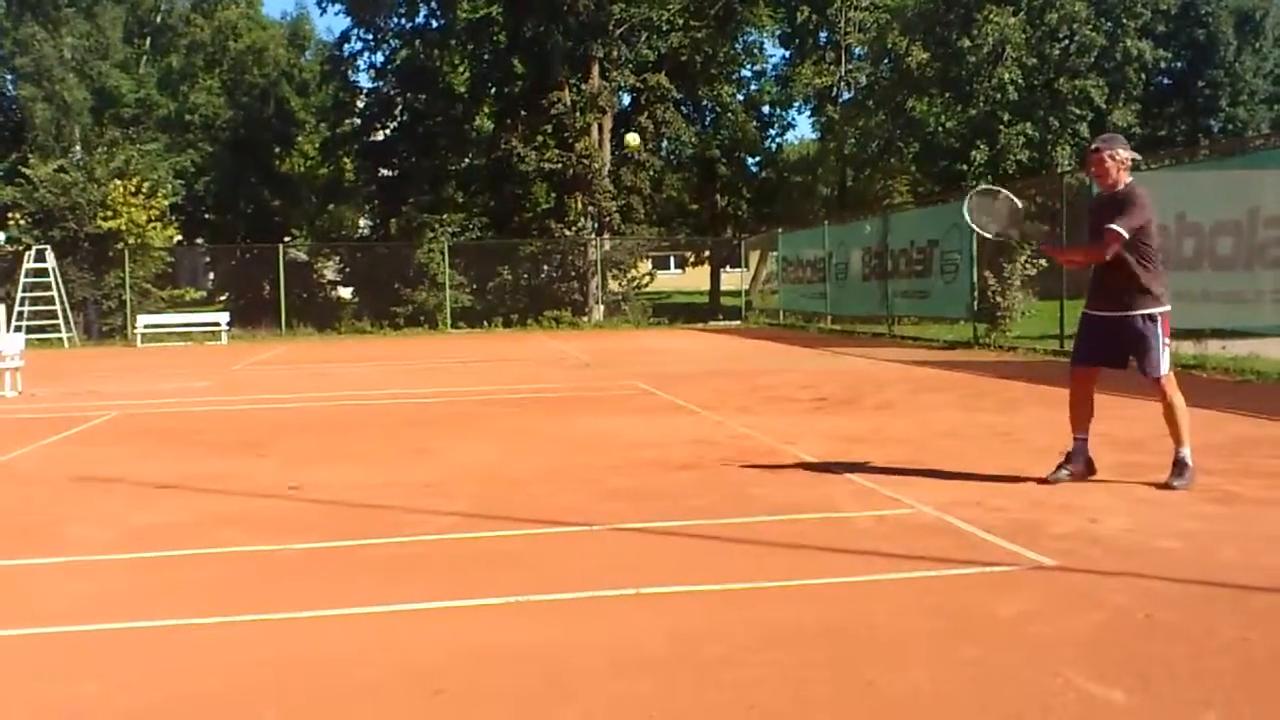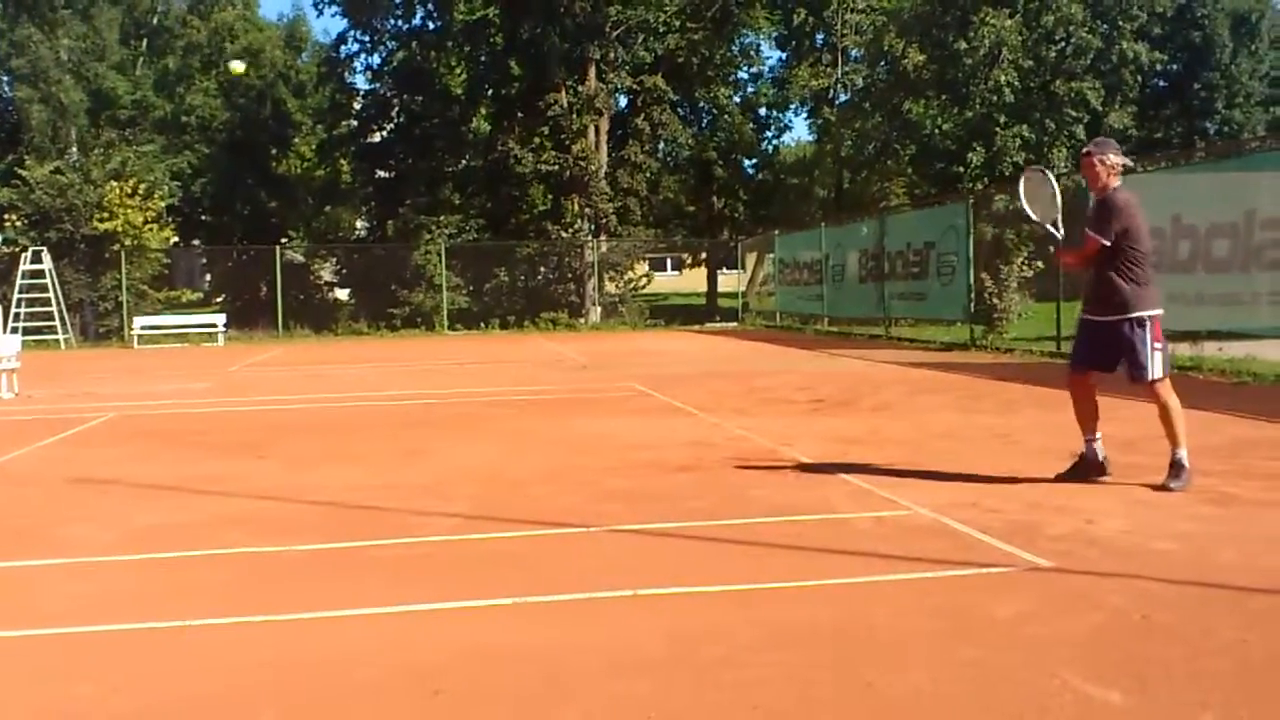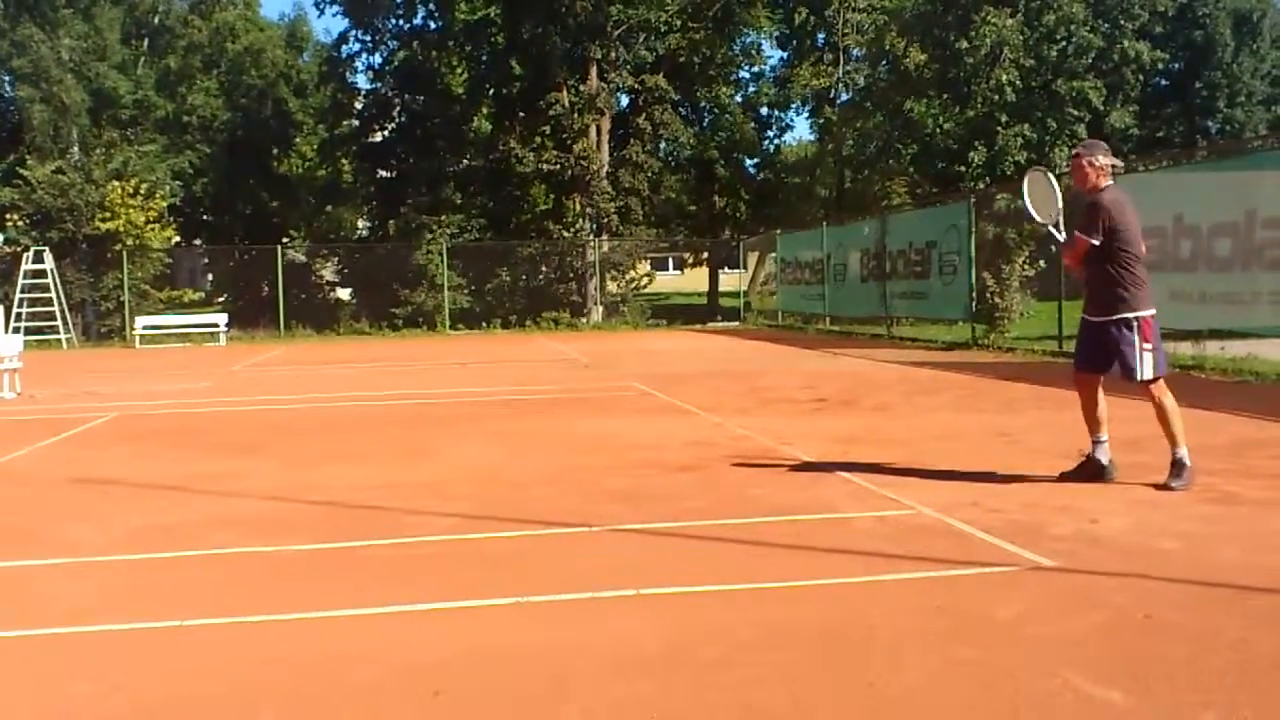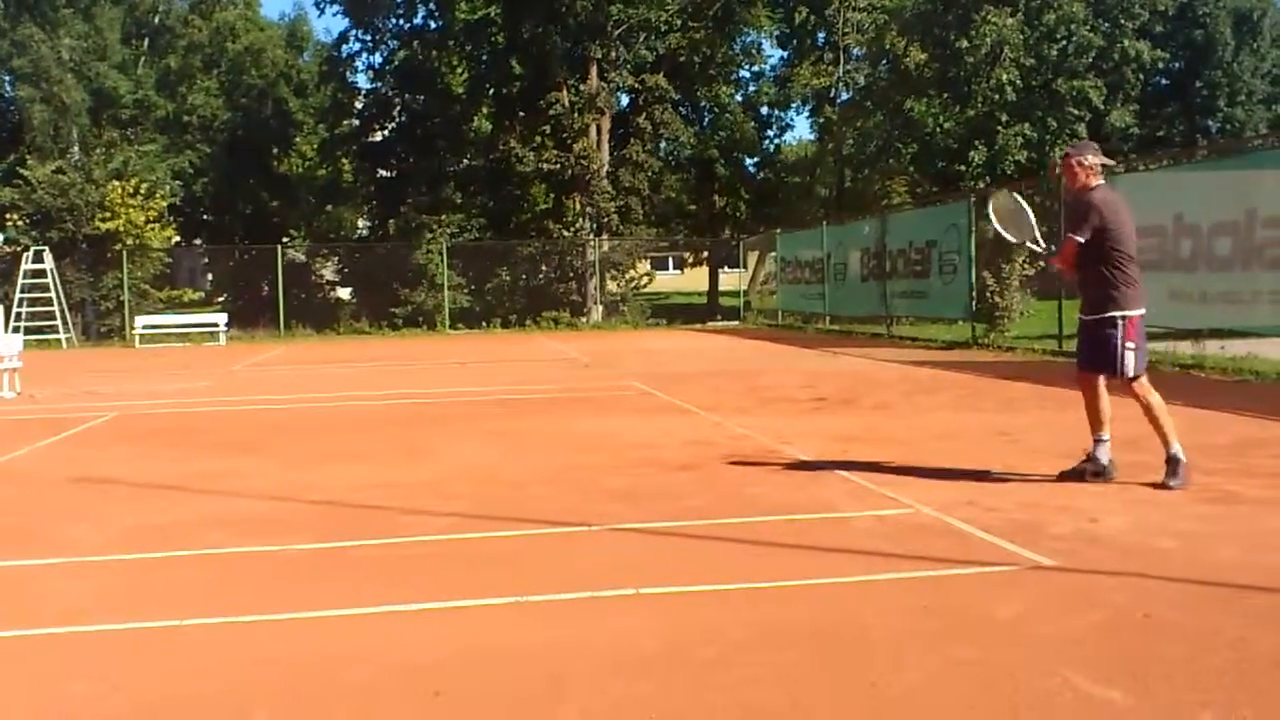
dt=0.1s
person 1, frame 1
left shoulder: (1135, 197)
right shoulder: (1101, 200)
left elbow: (1103, 251)
left wrist: (1058, 253)
right wrist: (1070, 256)
left hip: (1144, 306)
right hip: (1103, 305)
left knee: (1163, 383)
right knee: (1080, 377)
left ankle: (1183, 462)
right ankle: (1081, 455)
person 1, frame 2
left shoulder: (1116, 203)
right shoulder: (1103, 201)
left elbow: (1083, 254)
left wrist: (1061, 255)
right wrist: (1075, 260)
left hip: (1135, 310)
right hip: (1099, 310)
left knee: (1158, 387)
right knee: (1078, 381)
left ankle: (1180, 462)
right ankle: (1093, 457)
person 1, frame 3
left shoulder: (1100, 203)
right shoulder: (1111, 200)
left elbow: (1074, 254)
right elbow: (1138, 249)
left wrist: (1071, 256)
right wrist: (1091, 266)
left hip: (1128, 310)
right hip: (1100, 310)
left knee: (1152, 385)
right knee: (1086, 381)
left ankle: (1181, 462)
right ankle: (1100, 459)
person 1, frame 4
left shoulder: (1089, 202)
right shoulder: (1106, 199)
left elbow: (1065, 258)
left wrist: (1056, 262)
right wrist: (1078, 268)
left hip: (1119, 308)
right hip: (1097, 308)
left knee: (1136, 385)
right knee: (1089, 381)
left ankle: (1176, 458)
right ankle: (1100, 459)
